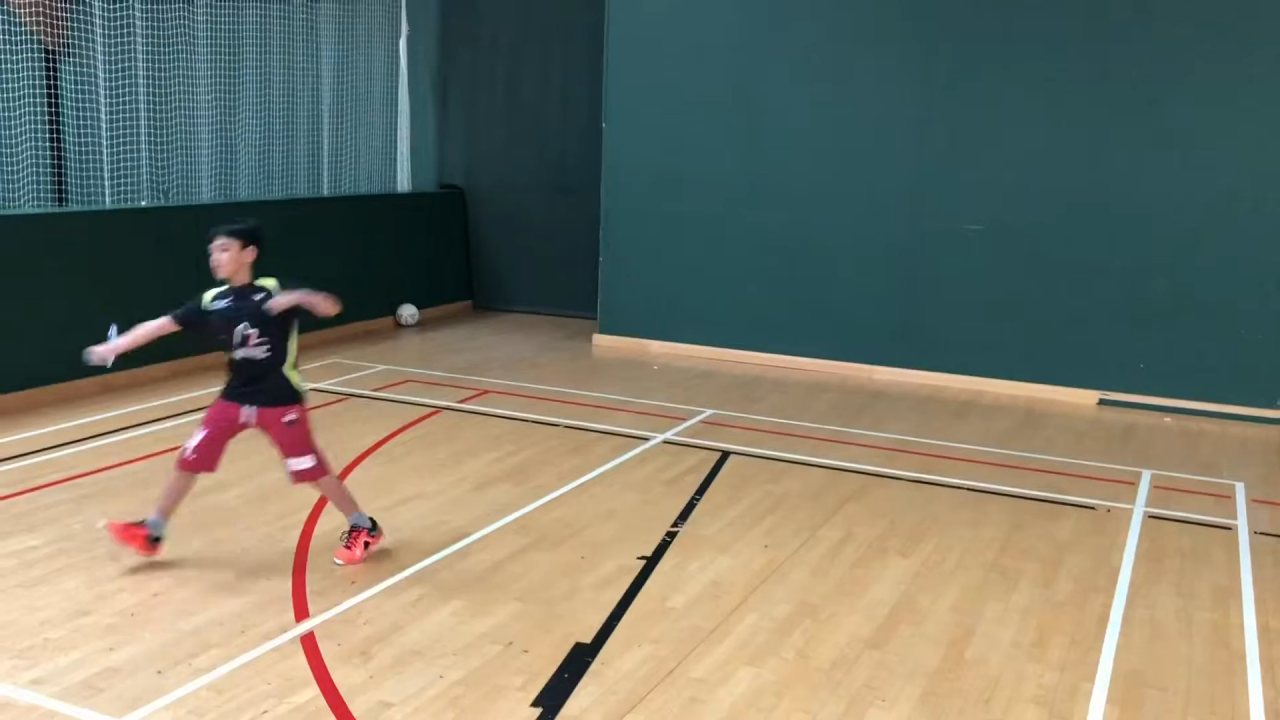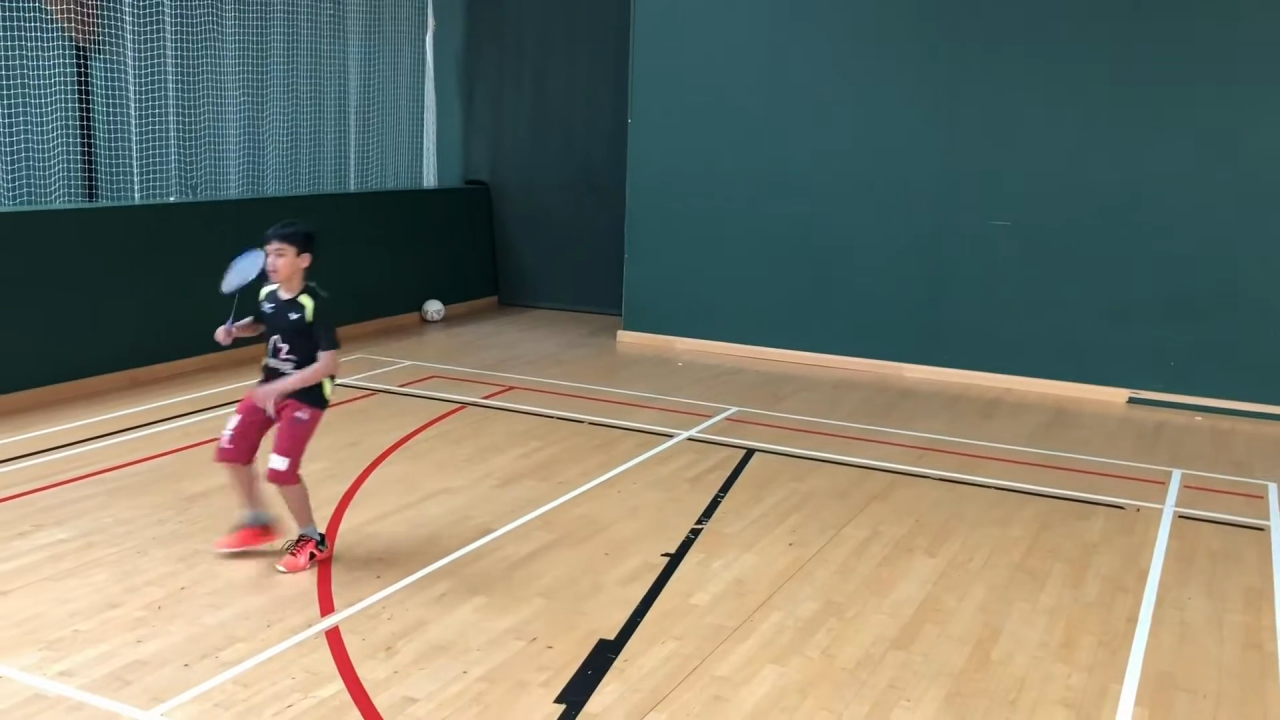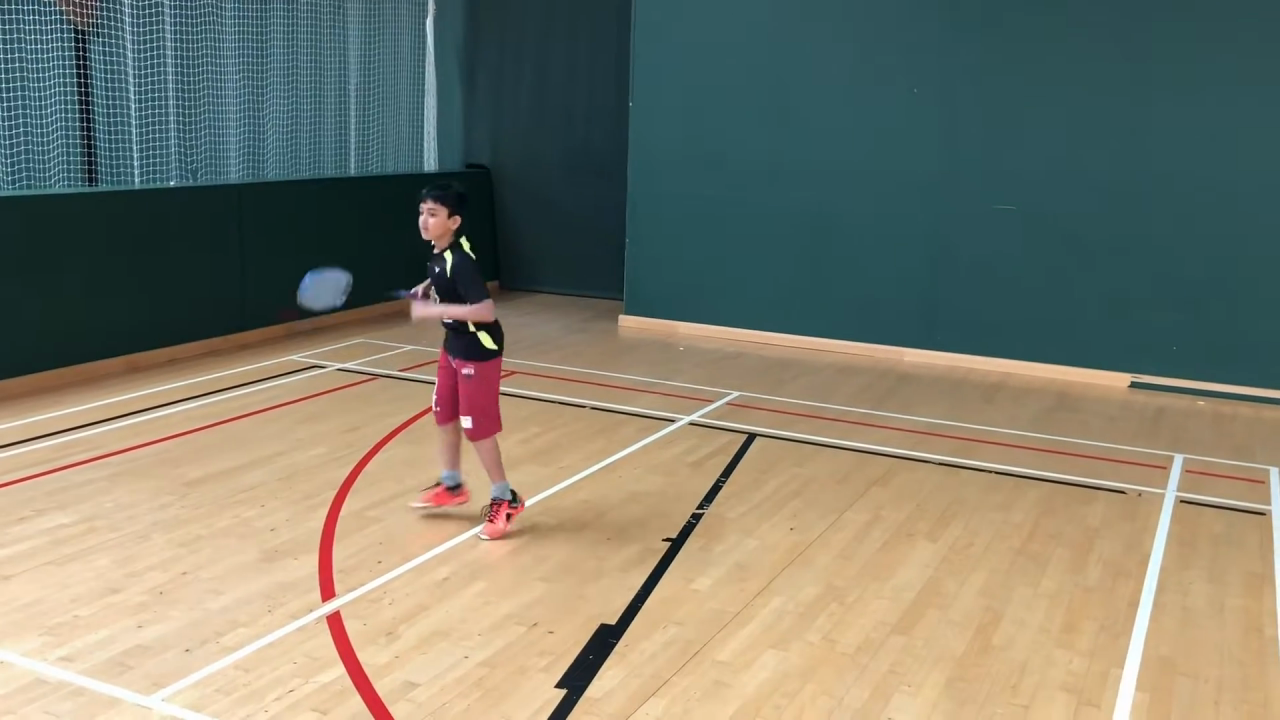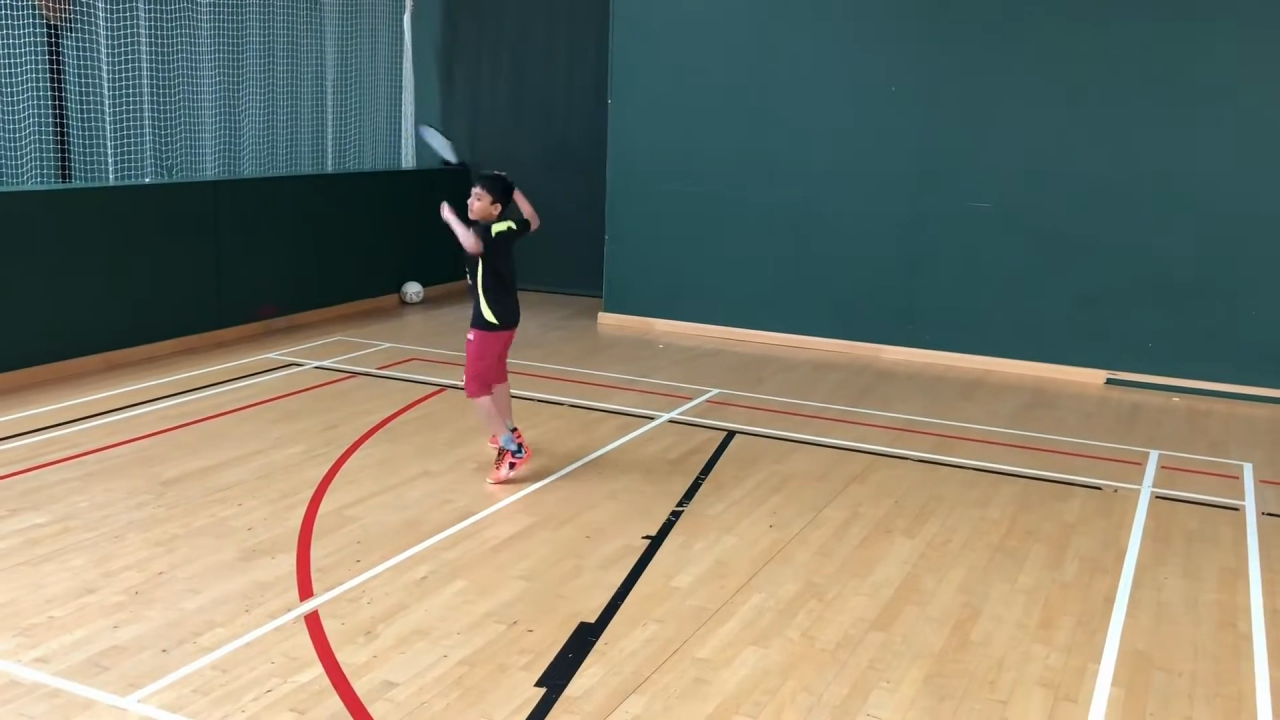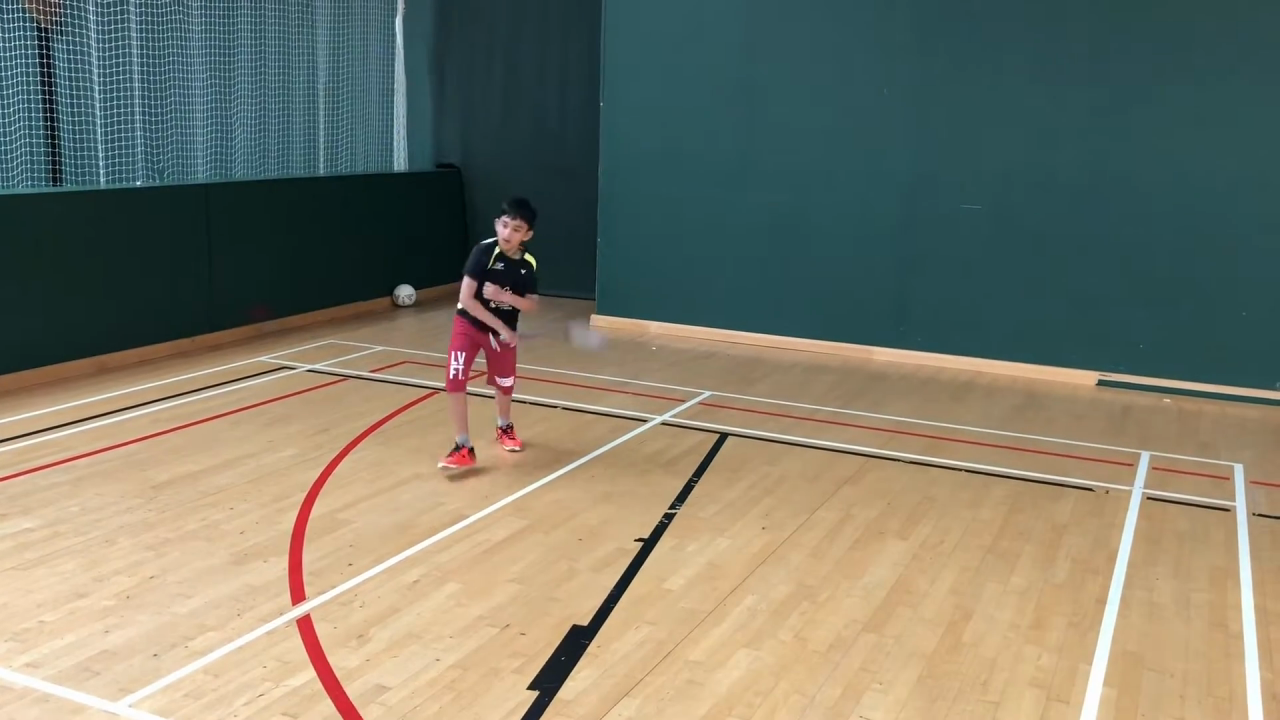
dt=0.7s
person 1, frame 1
left shoulder: (275, 290)
right shoulder: (211, 301)
left elbow: (330, 308)
right elbow: (160, 326)
left wrist: (300, 297)
right wrist: (113, 346)
left hip: (279, 397)
right hip: (236, 396)
left knee: (309, 468)
right knee: (192, 457)
left ankle: (363, 527)
right ankle: (151, 532)
person 1, frame 2
left shoulder: (315, 306)
right shoulder: (268, 295)
left elbow: (329, 363)
left wrist: (281, 387)
right wrist: (234, 330)
left hip: (303, 396)
right hip: (270, 390)
left knee: (281, 468)
right knee: (231, 450)
left ankle: (312, 539)
right ankle: (256, 521)
person 1, frame 3
left shoulder: (461, 260)
right shoulder: (440, 253)
left elbow: (487, 311)
left wrist: (437, 310)
right wrist: (429, 287)
left hip: (479, 351)
right hip: (454, 347)
left knee: (478, 426)
right knee: (444, 413)
left ankle: (504, 499)
right ankle: (451, 485)
person 1, frame 4
left shoulder: (488, 233)
right shoulder: (510, 227)
left elbow: (472, 244)
right elbow: (534, 220)
left wrist: (451, 217)
right wrist: (512, 191)
left hip: (489, 320)
right hip: (505, 317)
left knee: (477, 386)
right knee: (494, 377)
left ankle: (511, 451)
right ankle: (509, 432)
person 1, frame 5
left shoulder: (528, 264)
right shoulder: (484, 252)
left elbow: (532, 304)
right elbow: (466, 298)
left wrist: (504, 296)
right wrist: (498, 325)
left hip: (505, 329)
right hip: (469, 322)
left knee: (505, 383)
right knee: (455, 380)
left ankle: (504, 426)
right ankle: (463, 447)
